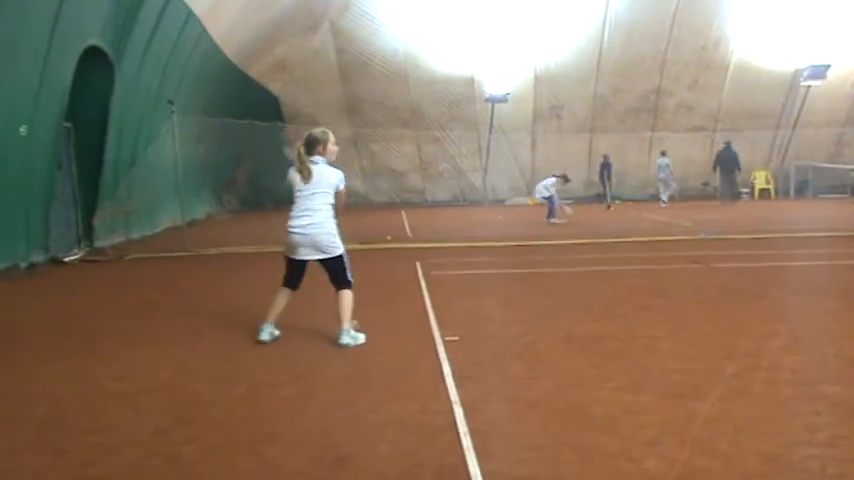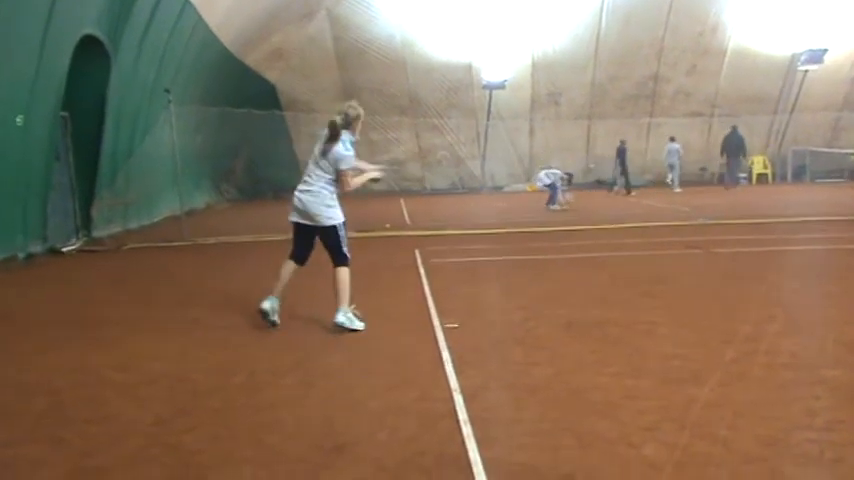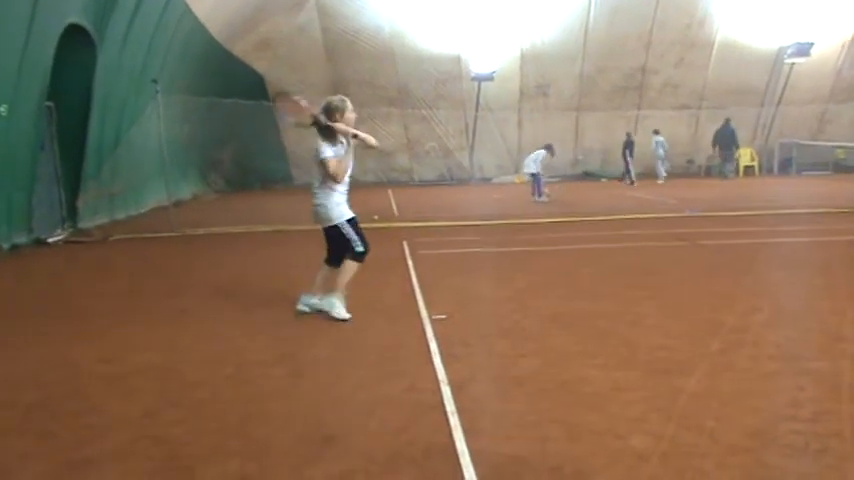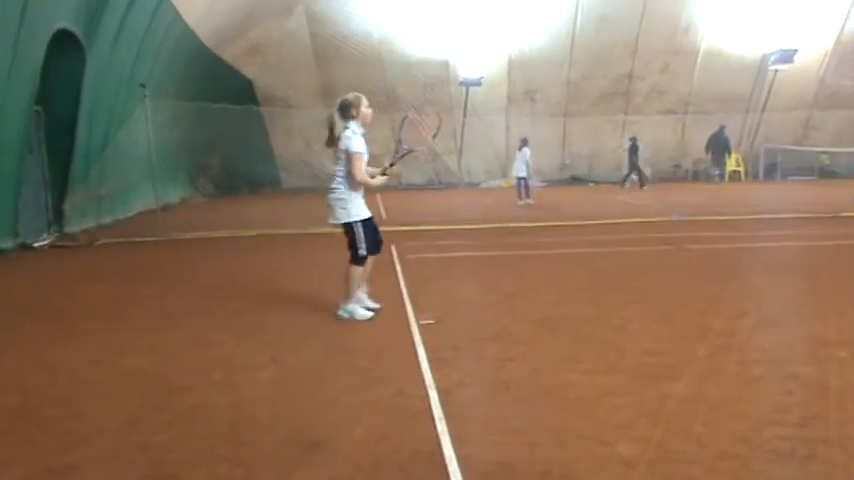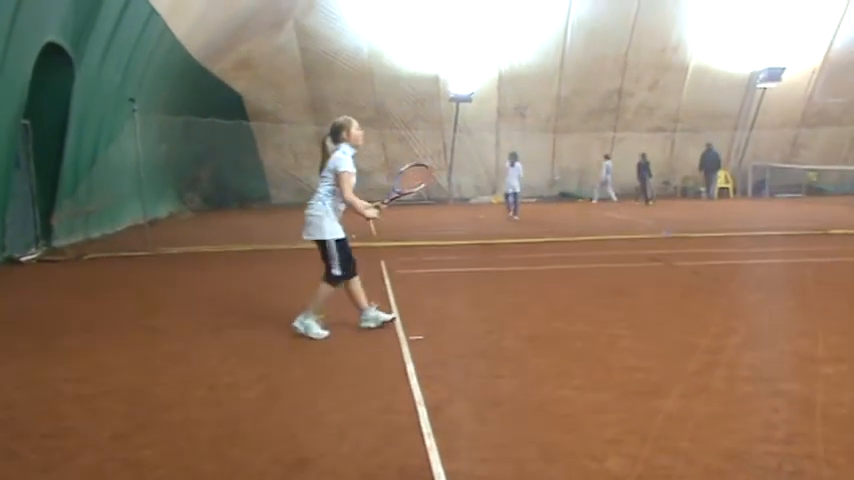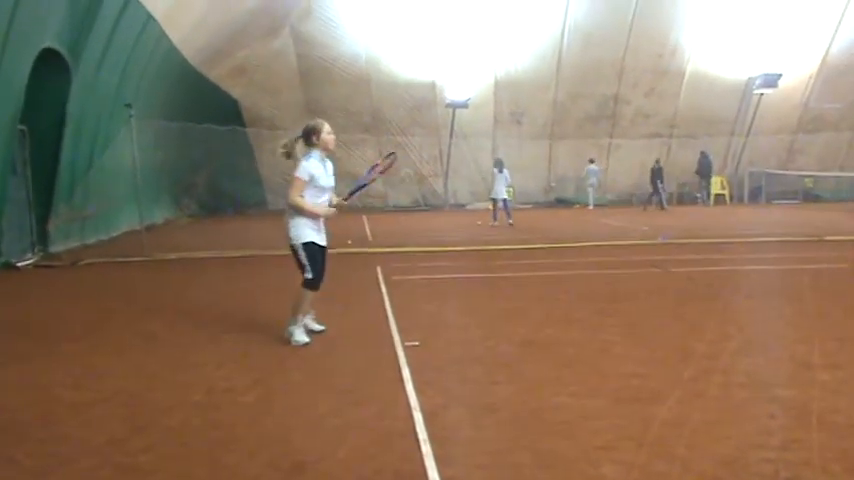
dt=0.5s
person 1, frame 1
left shoulder: (294, 172)
right shoulder: (335, 175)
right elbow: (339, 200)
left hip: (297, 235)
right hip: (325, 236)
left knee: (289, 284)
right knee: (344, 284)
left ankle: (267, 329)
right ankle: (347, 332)
person 1, frame 2
left shoulder: (330, 136)
right shoulder: (345, 150)
right elbow: (347, 186)
left wrist: (369, 167)
right wrist: (369, 175)
left hip: (302, 203)
right hip: (323, 207)
left knee: (297, 256)
right knee: (341, 259)
left ankle: (272, 302)
right ankle: (344, 313)
person 1, frame 3
left shoulder: (345, 136)
right shoulder: (325, 144)
left elbow: (373, 143)
right elbow: (337, 177)
left wrist: (352, 132)
right wrist: (349, 149)
left hip: (335, 204)
right hip: (330, 205)
left knee: (336, 256)
right knee: (359, 249)
left ankle: (309, 299)
right ankle: (333, 298)
person 1, frame 4
left shoulder: (351, 135)
right shoulder: (354, 138)
right elbow: (359, 178)
left wrist: (378, 172)
right wrist: (378, 181)
left hip: (351, 200)
right hip: (347, 200)
left knee: (374, 243)
right knee: (361, 252)
left ankle: (358, 292)
right ankle: (348, 305)
person 1, frame 5
left shoulder: (342, 157)
right shoulder: (343, 158)
left elbow: (346, 196)
right elbow: (347, 197)
left wrist: (369, 206)
right wrist: (366, 213)
left hip: (327, 218)
right hip: (322, 218)
left knee: (348, 267)
right knee: (337, 272)
left ankle: (368, 313)
right ankle: (307, 319)
person 1, frame 6
left shoulder: (328, 166)
right shoulder: (306, 165)
right elbow: (293, 199)
left wrist: (336, 203)
right wrist: (320, 211)
left hip: (318, 229)
right hip: (301, 228)
left knee: (317, 278)
right knee: (313, 275)
left ankle: (305, 317)
right ankle: (295, 324)
